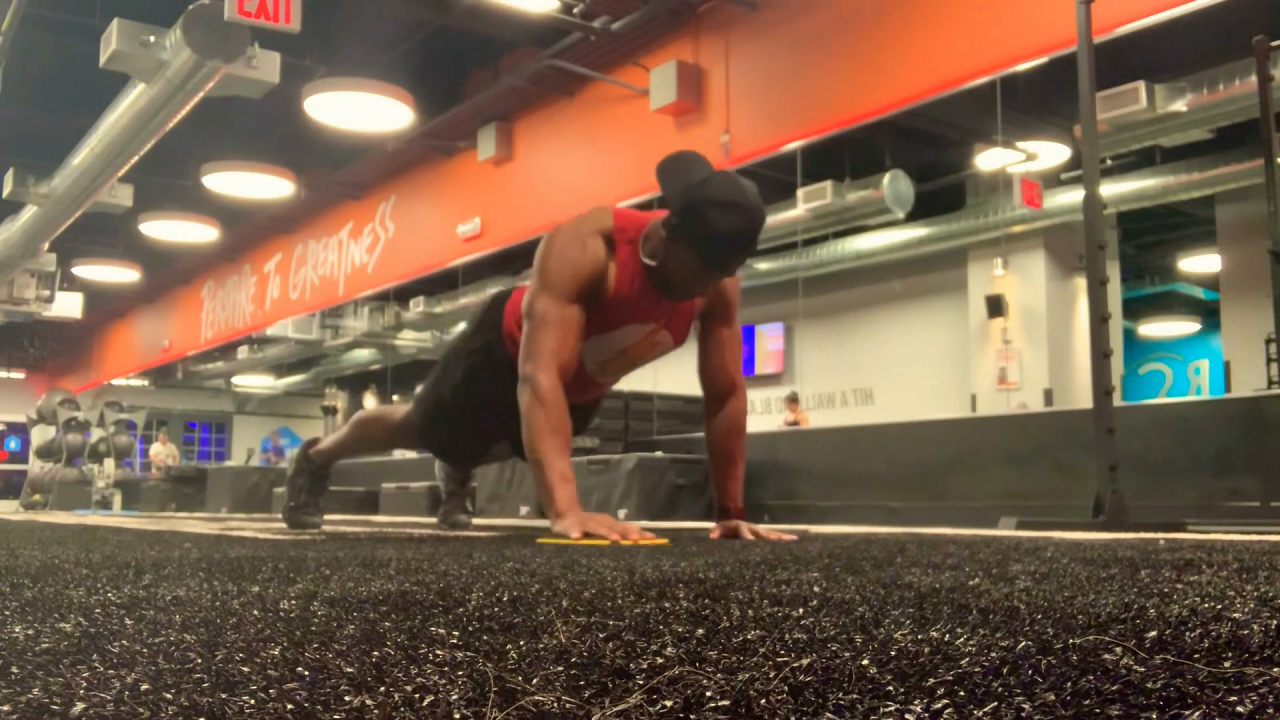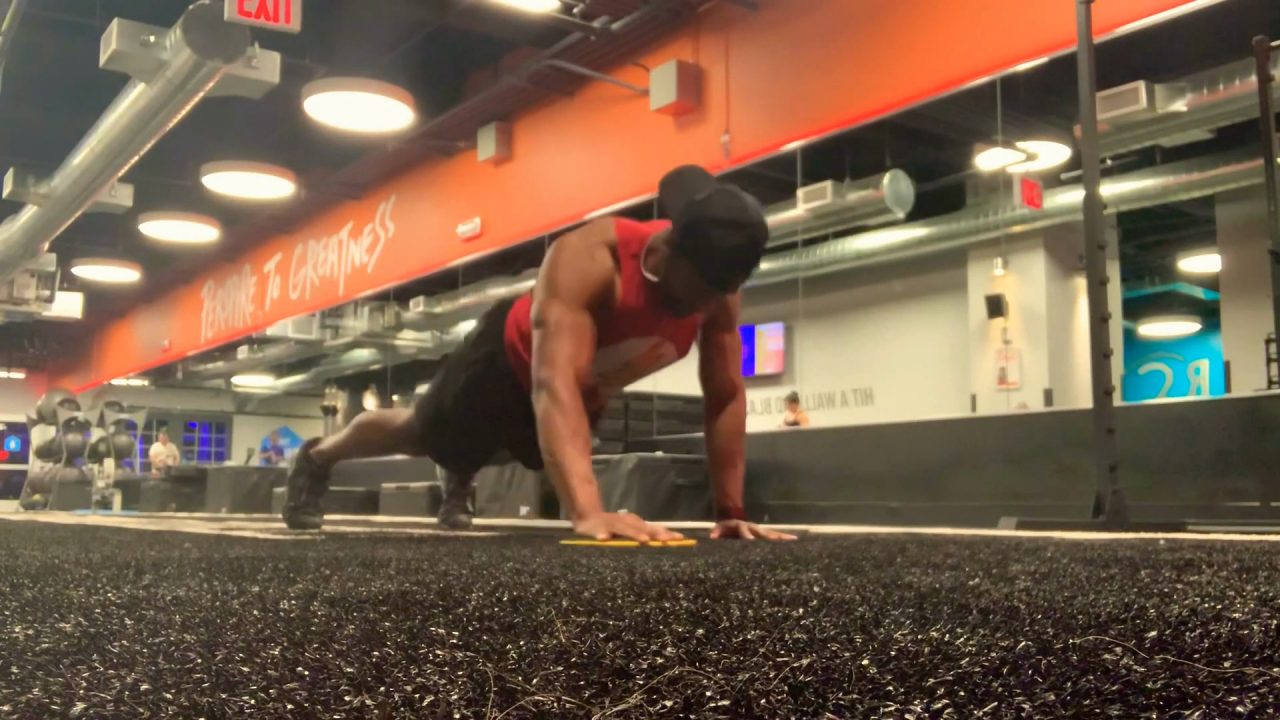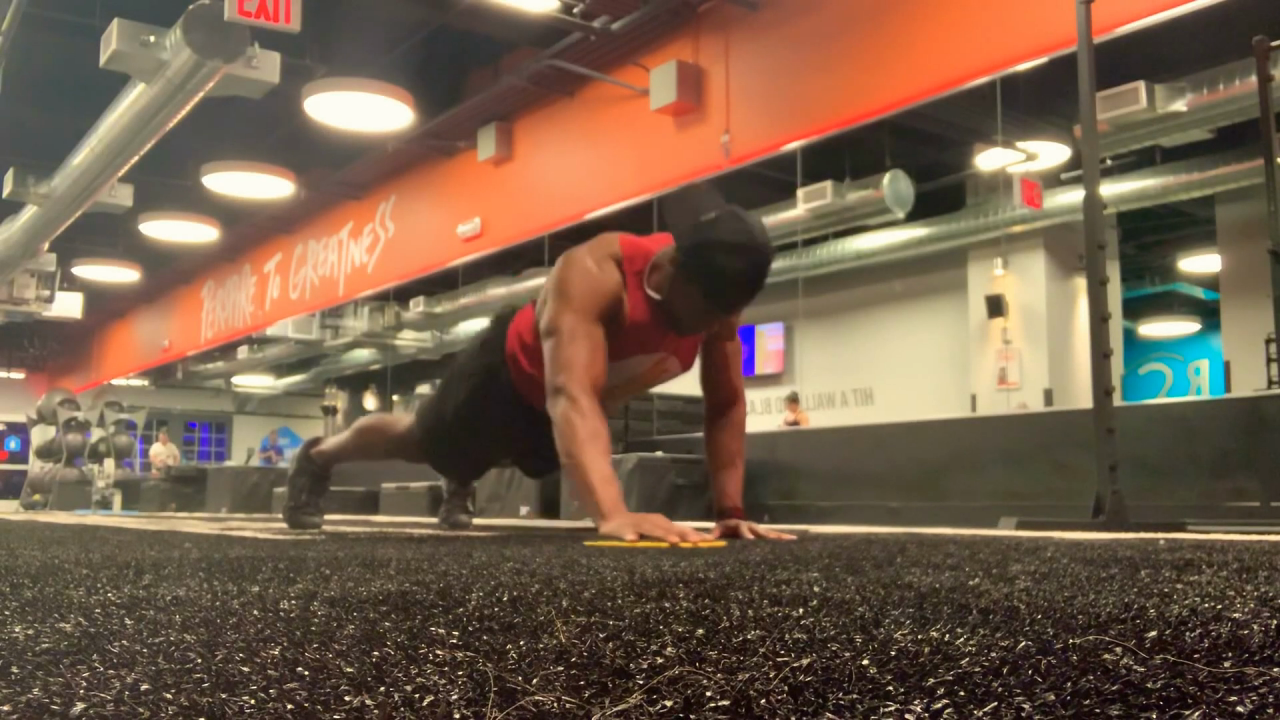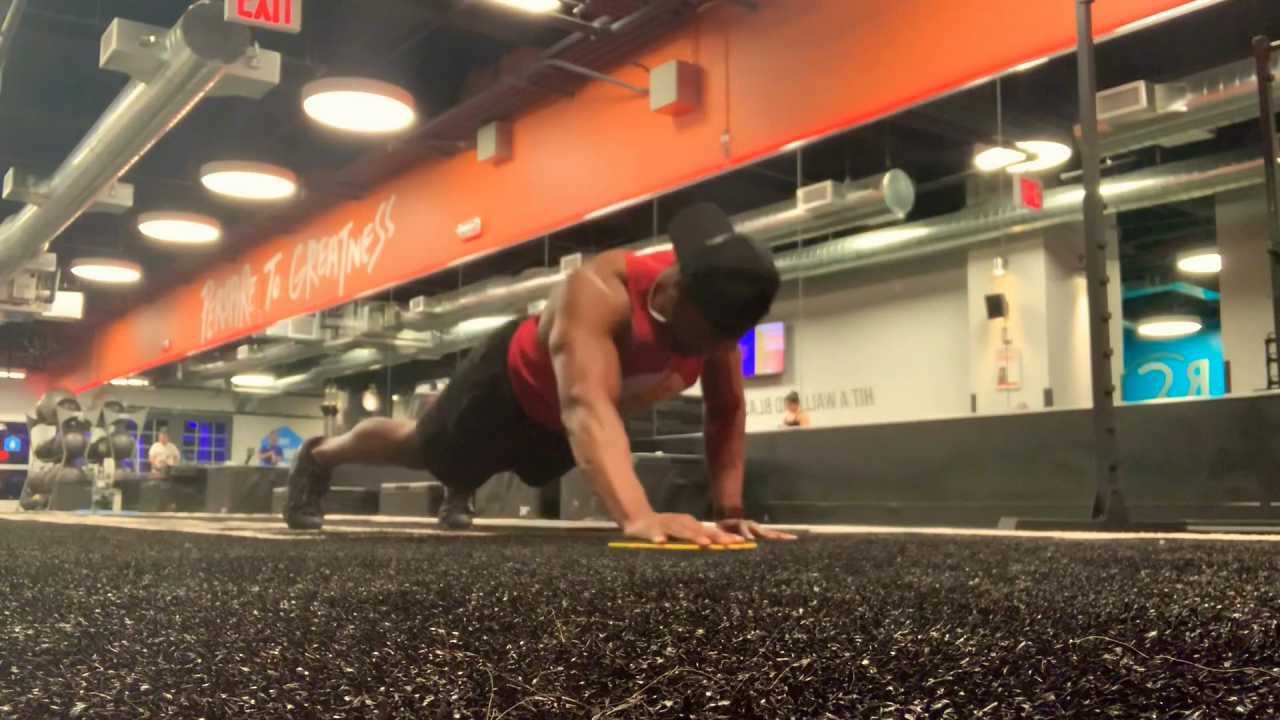
dt=0.1s
person 1, frame 1
left shoulder: (717, 284)
right shoulder: (583, 250)
left elbow: (726, 393)
right elbow: (539, 377)
left wrist: (731, 512)
right wrist: (565, 509)
left hip: (585, 386)
right hip: (506, 353)
left knee: (523, 444)
right knee: (415, 431)
left ankle: (457, 474)
right ankle: (316, 459)
person 1, frame 2
left shoulder: (713, 285)
right shoulder: (587, 261)
left elbow: (726, 398)
right elbow: (553, 388)
left wrist: (730, 509)
right wrist: (588, 512)
left hip: (591, 387)
right hip: (507, 364)
left knee: (520, 453)
right knee: (417, 435)
left ankle: (458, 484)
right ankle: (317, 460)
person 1, frame 3
left shoulder: (714, 296)
right shoulder: (595, 276)
left elbow: (726, 403)
right elbow: (572, 395)
left wrist: (730, 512)
right wrist: (613, 514)
left hip: (588, 396)
right hip: (510, 375)
right knee: (418, 443)
left ankle: (460, 483)
right ankle: (317, 459)
person 1, frame 4
left shoulder: (711, 308)
right shoulder: (599, 292)
left elbow: (726, 410)
right elbow: (586, 406)
left wrist: (729, 511)
right wrist: (637, 516)
right hip: (511, 387)
right knee: (419, 447)
left ankle: (459, 491)
right ankle: (318, 459)
